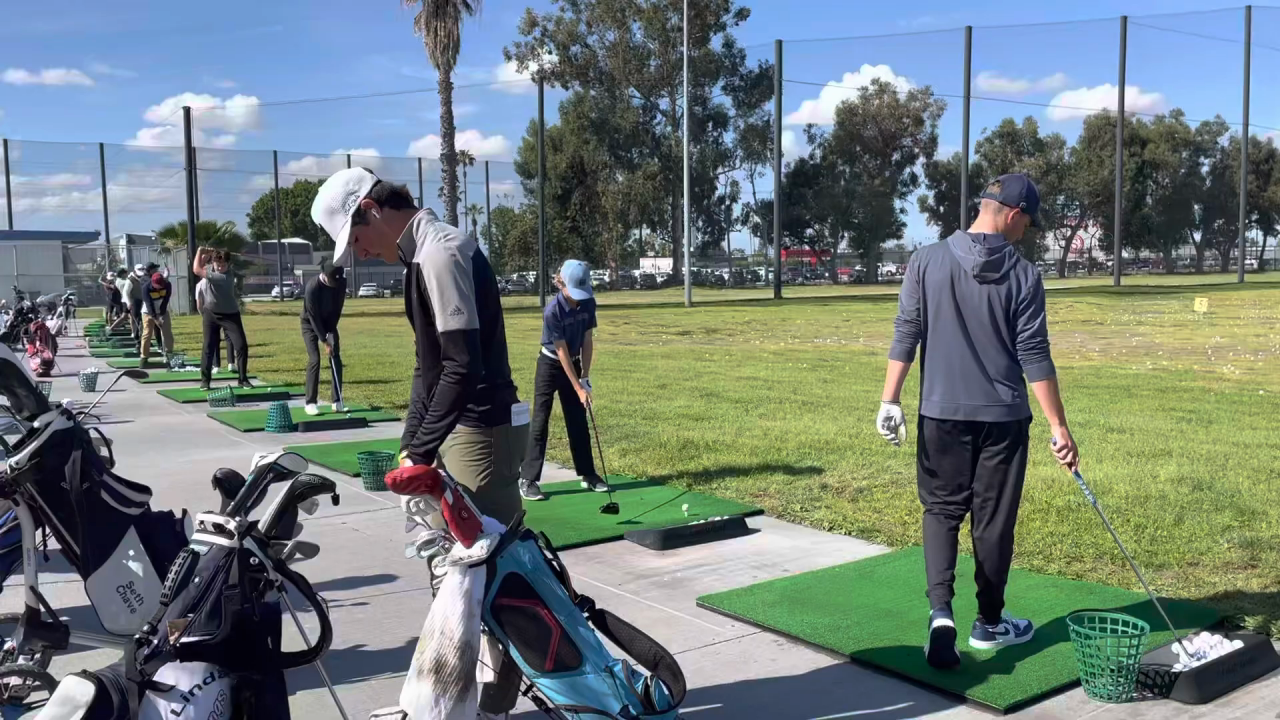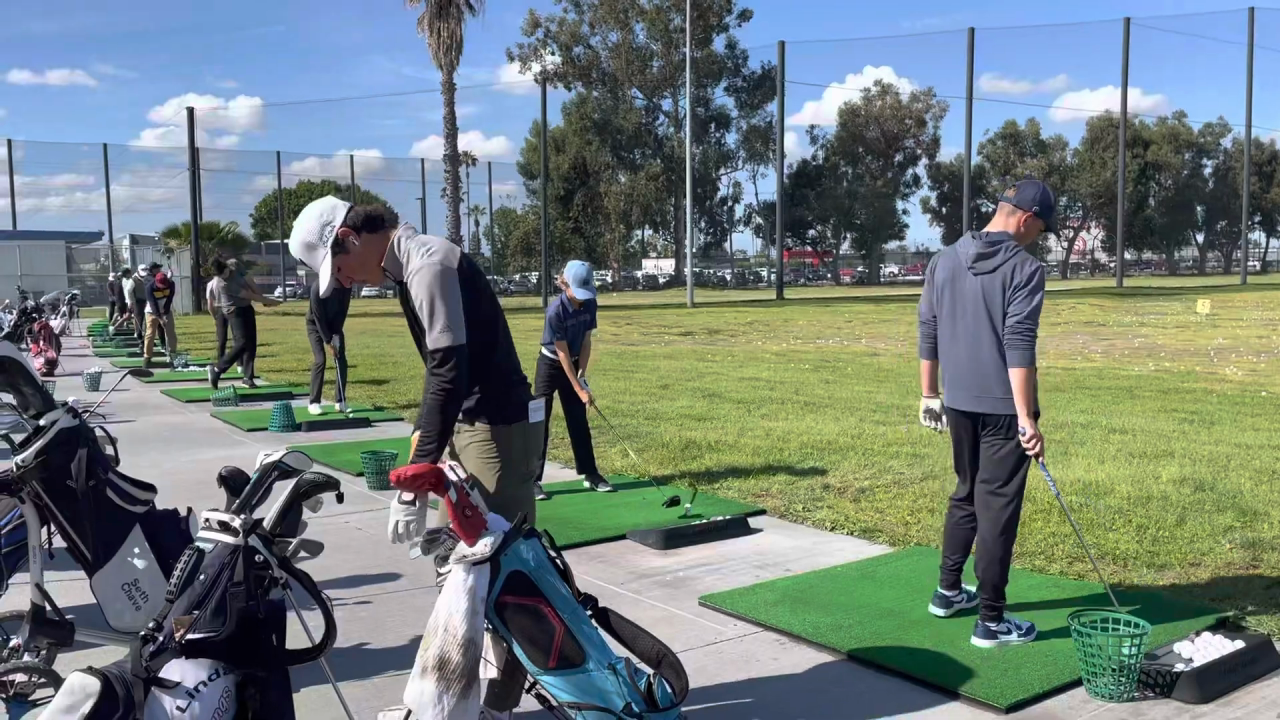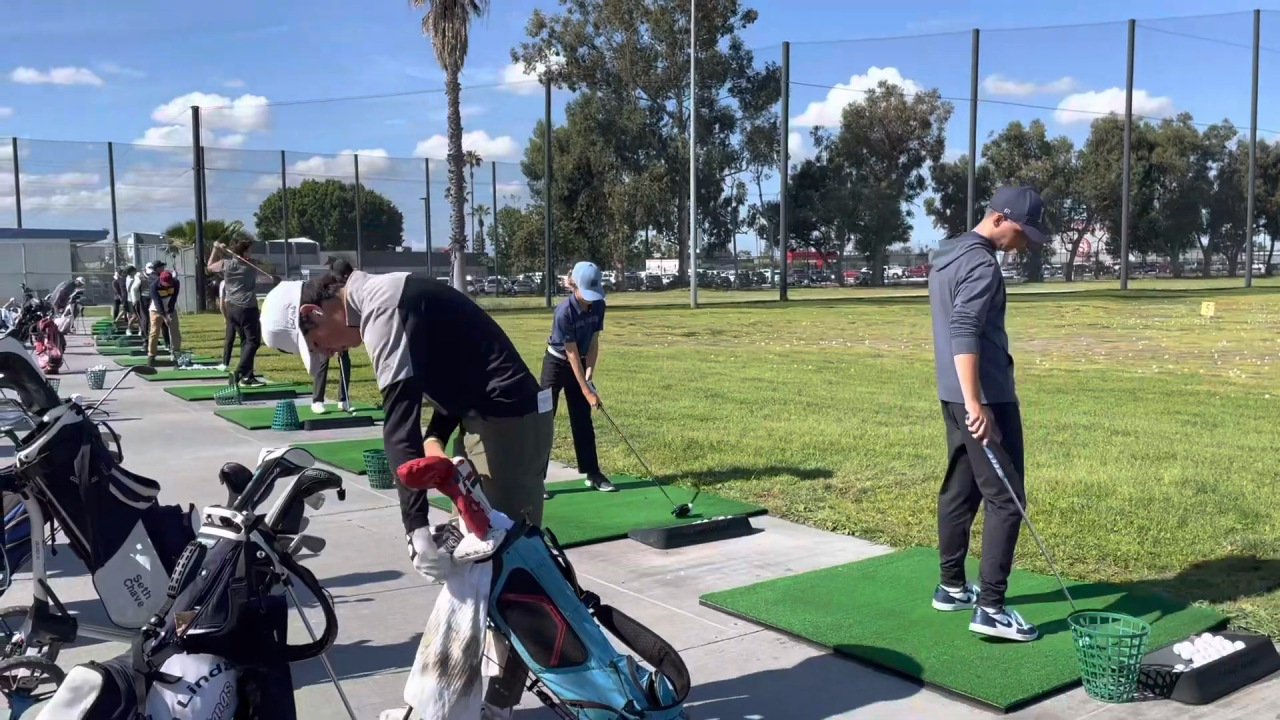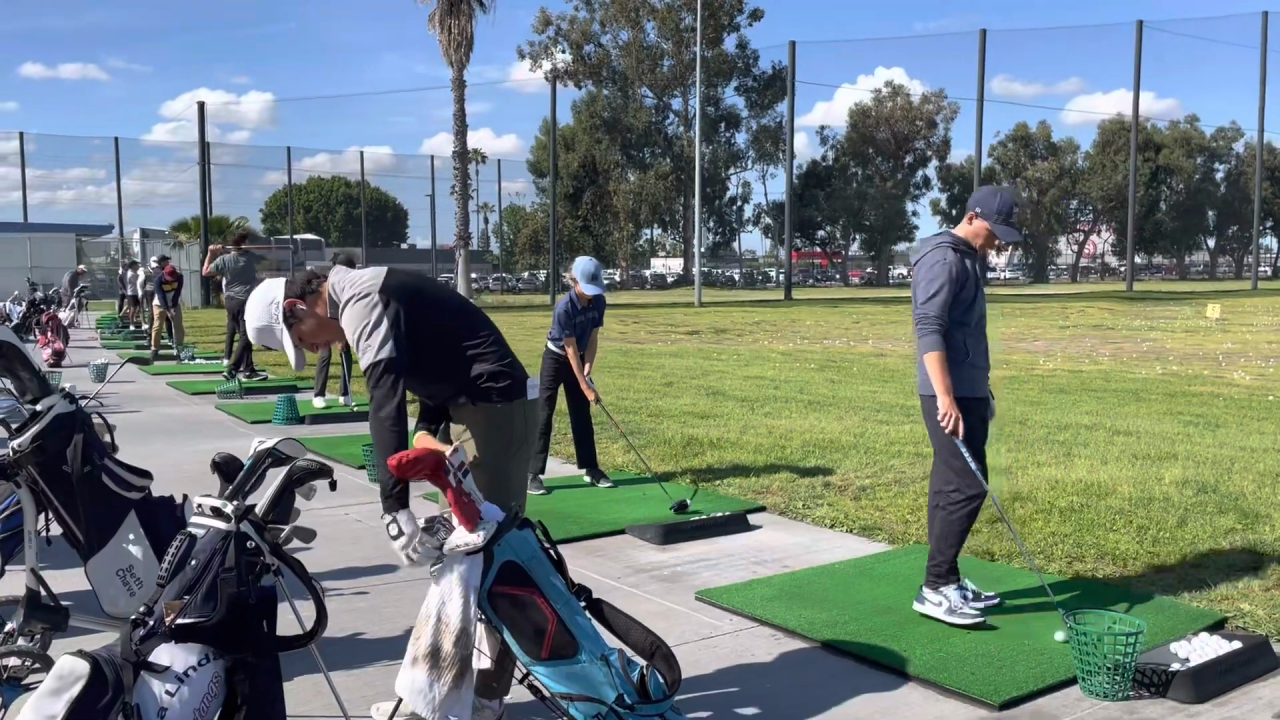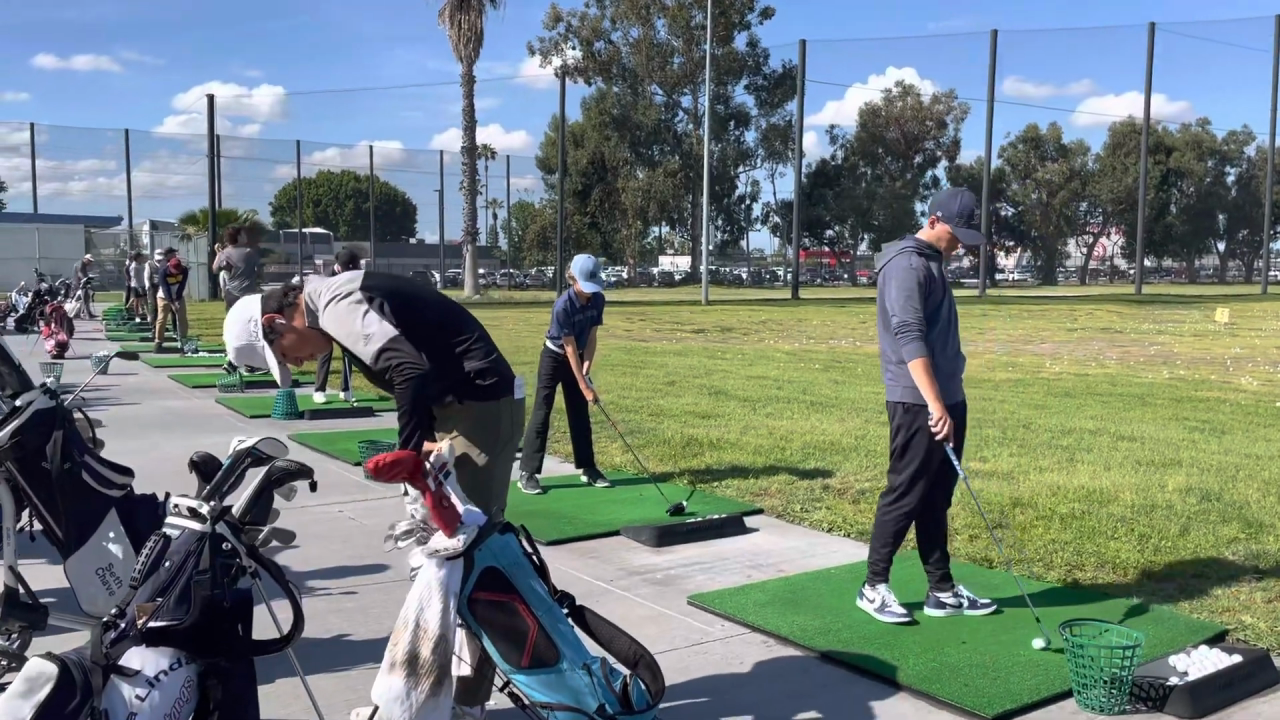
dt=0.4s
person 1, frame 1
left shoulder: (440, 251)
right shoulder: (422, 255)
left elbow: (464, 364)
left wrist: (421, 451)
right wrist: (411, 444)
left hip: (483, 426)
right hip: (456, 428)
person 1, frame 2
left shoulder: (429, 264)
right shoulder: (410, 265)
left elbow: (448, 375)
right wrist: (425, 436)
left hip: (500, 424)
right hip: (470, 423)
person 1, frame 3
left shoulder: (379, 309)
right shoulder: (381, 298)
left elbow: (399, 421)
left wrist: (417, 527)
right wrist: (436, 438)
left hip: (508, 419)
right hip: (488, 417)
person 1, frame 4
left shoulder: (358, 300)
right shoulder: (362, 294)
left elbow: (387, 403)
left wrist: (395, 510)
right wrist: (428, 430)
left hip: (495, 406)
right hip: (477, 404)
person 1, frame 5
left shoulder: (336, 304)
right shoulder: (339, 301)
left elbow: (412, 371)
left wrist: (407, 458)
right wrist: (425, 443)
left hip: (481, 403)
right hip: (460, 403)
person 2, frame 1
left shoulder: (926, 262)
right shoulder: (1023, 274)
left elbow: (906, 336)
right elbow: (1034, 356)
left wrist: (890, 400)
right wrist: (1058, 427)
left hip: (942, 413)
right hip: (1002, 416)
left knee: (941, 513)
right knee: (995, 520)
left ankle: (942, 614)
right ankle: (989, 622)
person 2, frame 2
left shoulder: (945, 260)
right shoulder: (1024, 267)
left elbow: (927, 333)
right elbow: (1018, 345)
left wrist: (929, 394)
right wrist: (1026, 416)
left hip: (958, 402)
right hip: (1003, 407)
left knee: (967, 493)
right knee: (997, 509)
left ankle: (949, 590)
right ankle: (991, 620)
person 2, frame 3
left shoulder: (953, 258)
right shoulder: (980, 263)
right elbow: (965, 335)
right wrist: (975, 402)
left hip: (959, 397)
right hip: (982, 400)
left knee: (959, 491)
right knee: (1006, 500)
left ankle: (952, 586)
right ankle: (991, 608)
person 2, frame 4
left shoulder: (966, 258)
right shoulder: (941, 260)
right elbow: (930, 331)
left wrist: (975, 392)
right wrist: (945, 398)
left hip: (969, 392)
right hip: (950, 395)
left knee: (950, 488)
right knee: (963, 488)
left ankle: (948, 581)
right ankle: (934, 588)
person 2, frame 5
left shoulder: (932, 261)
right shoulder: (906, 265)
right elbow: (907, 339)
right wrist: (935, 404)
left hip: (947, 397)
right hip: (916, 404)
left knee: (936, 498)
right knee: (904, 495)
left ankle: (941, 590)
right ankle: (874, 587)
person 3, frame 1
left shoulder: (588, 303)
right shoulder: (552, 311)
left elbow: (587, 341)
right elbow: (561, 351)
left wrist: (585, 377)
right wrist: (578, 386)
left hip: (573, 364)
right hip: (550, 365)
left knee: (578, 421)
right knee: (540, 421)
left ankle: (588, 474)
right ankle: (527, 480)
person 3, frame 2
left shoulder: (590, 304)
right shoulder: (555, 311)
left elbow: (586, 341)
right elbow: (563, 353)
left wrist: (581, 375)
right wrist: (578, 388)
left hip: (573, 365)
right hip: (550, 365)
left knee: (579, 420)
left ankle: (590, 474)
person 3, frame 3
left shoulder: (598, 306)
right shoulder: (564, 312)
left elbow: (593, 343)
right elbow: (572, 353)
left wrist: (589, 377)
right wrist: (586, 391)
left hip: (579, 363)
right hip: (556, 364)
left knee: (583, 420)
left ankle: (592, 473)
person 3, frame 4
left shoulder: (598, 302)
right shoulder: (564, 308)
left elbow: (592, 339)
right elbow: (571, 348)
left wrist: (588, 371)
right wrist: (585, 385)
left hip: (578, 360)
right hip: (556, 360)
left knee: (582, 415)
right knee: (544, 414)
left ankle: (591, 469)
right ankle: (532, 474)
person 3, frame 5
left shoulder: (598, 300)
right shoulder: (563, 306)
left elbow: (591, 338)
right elbow: (570, 347)
left wrist: (586, 371)
right wrist: (583, 385)
left hip: (577, 359)
right hip: (554, 358)
left knee: (581, 415)
right knee: (542, 413)
left ankle: (588, 468)
right ankle: (527, 473)
